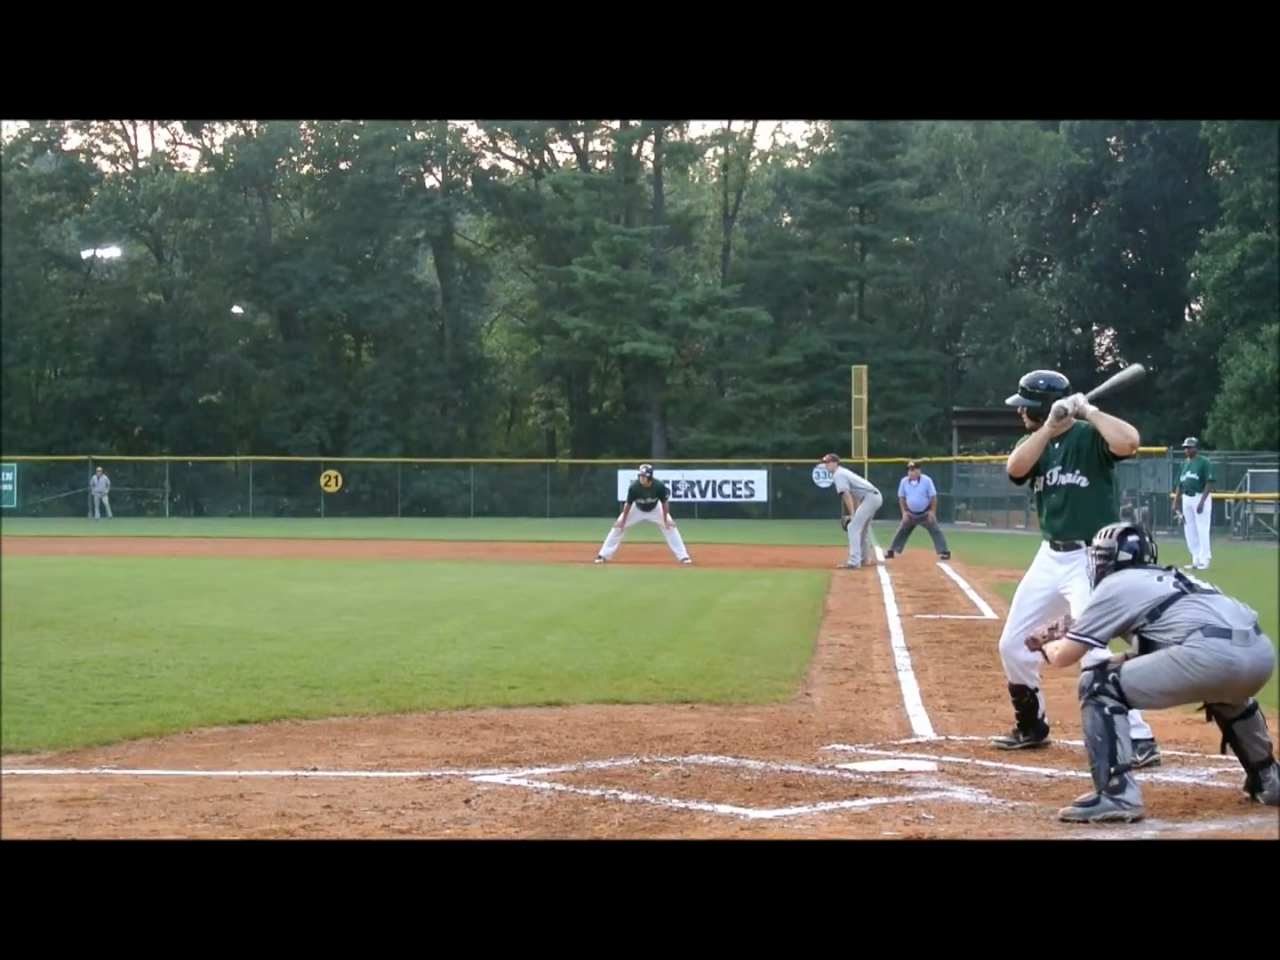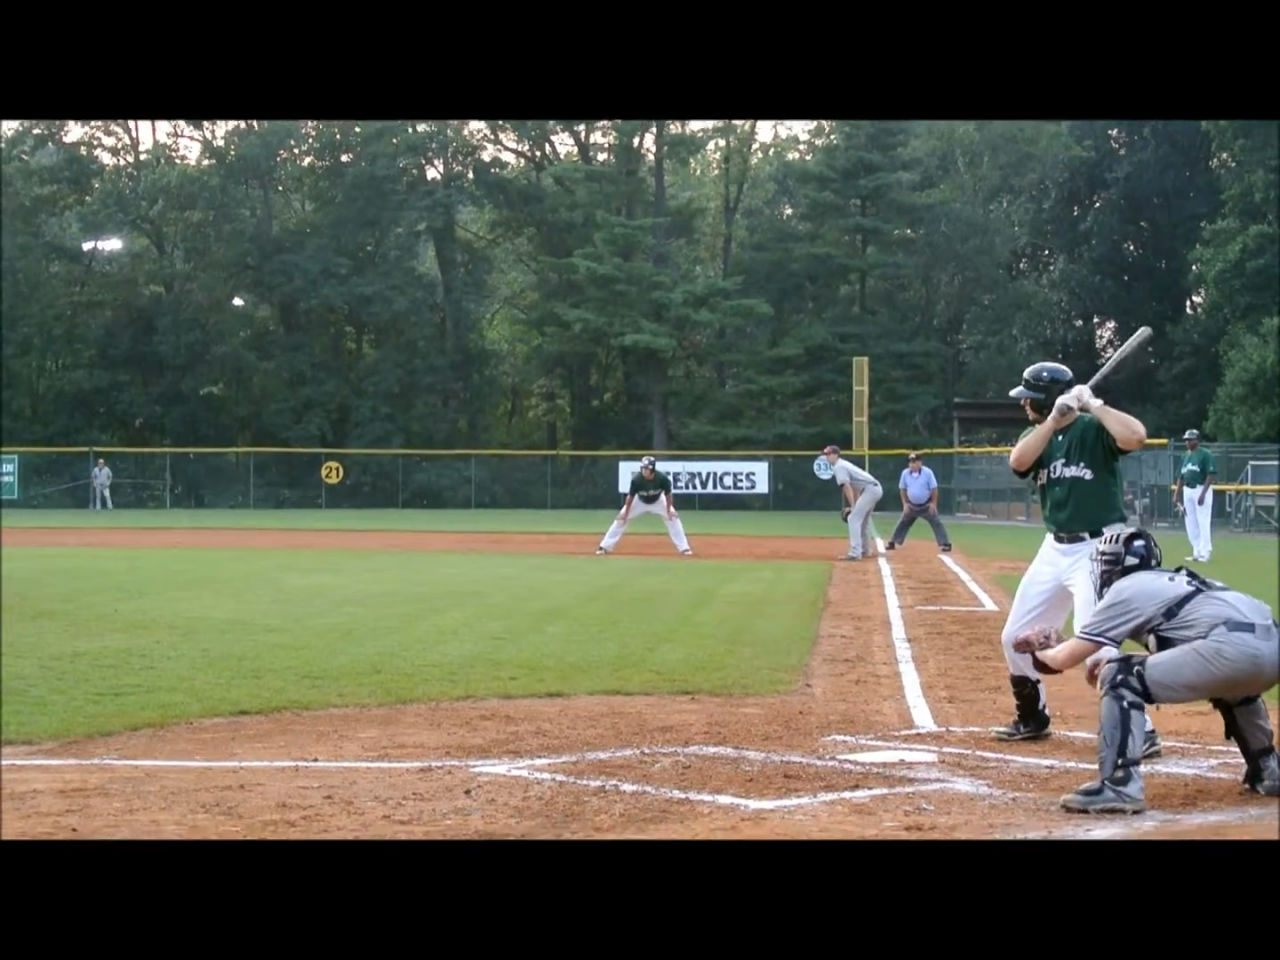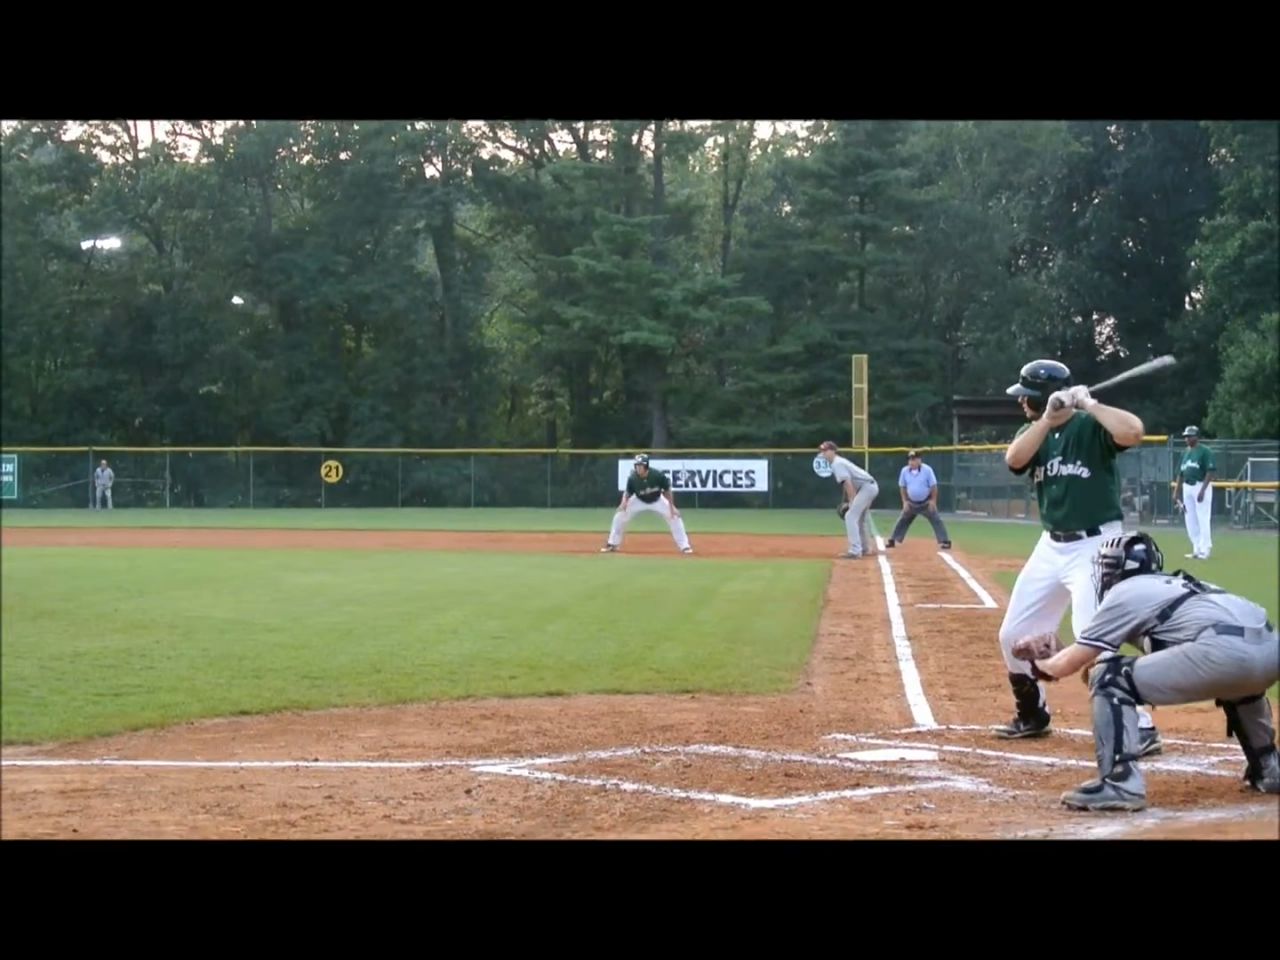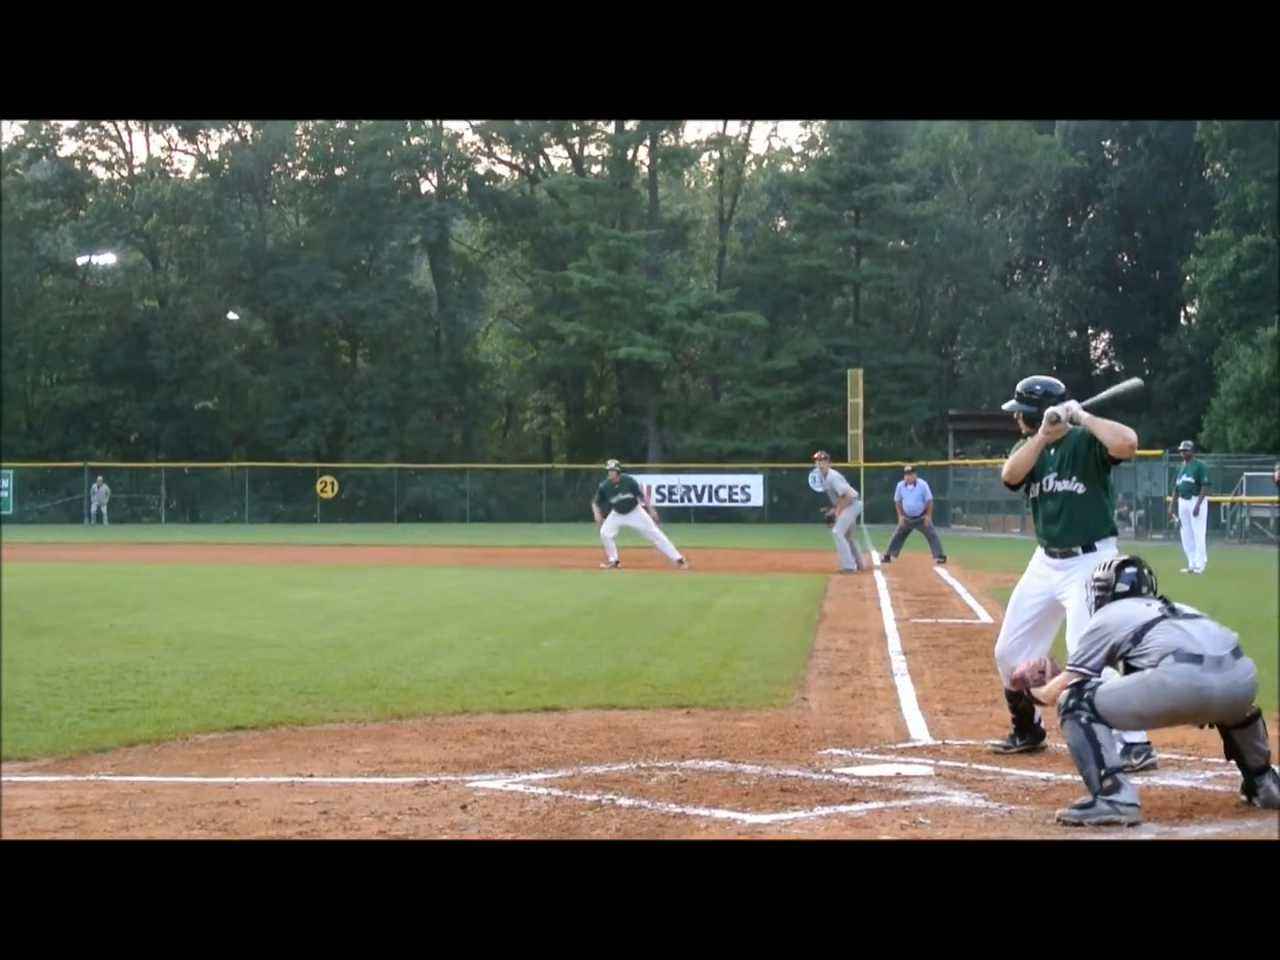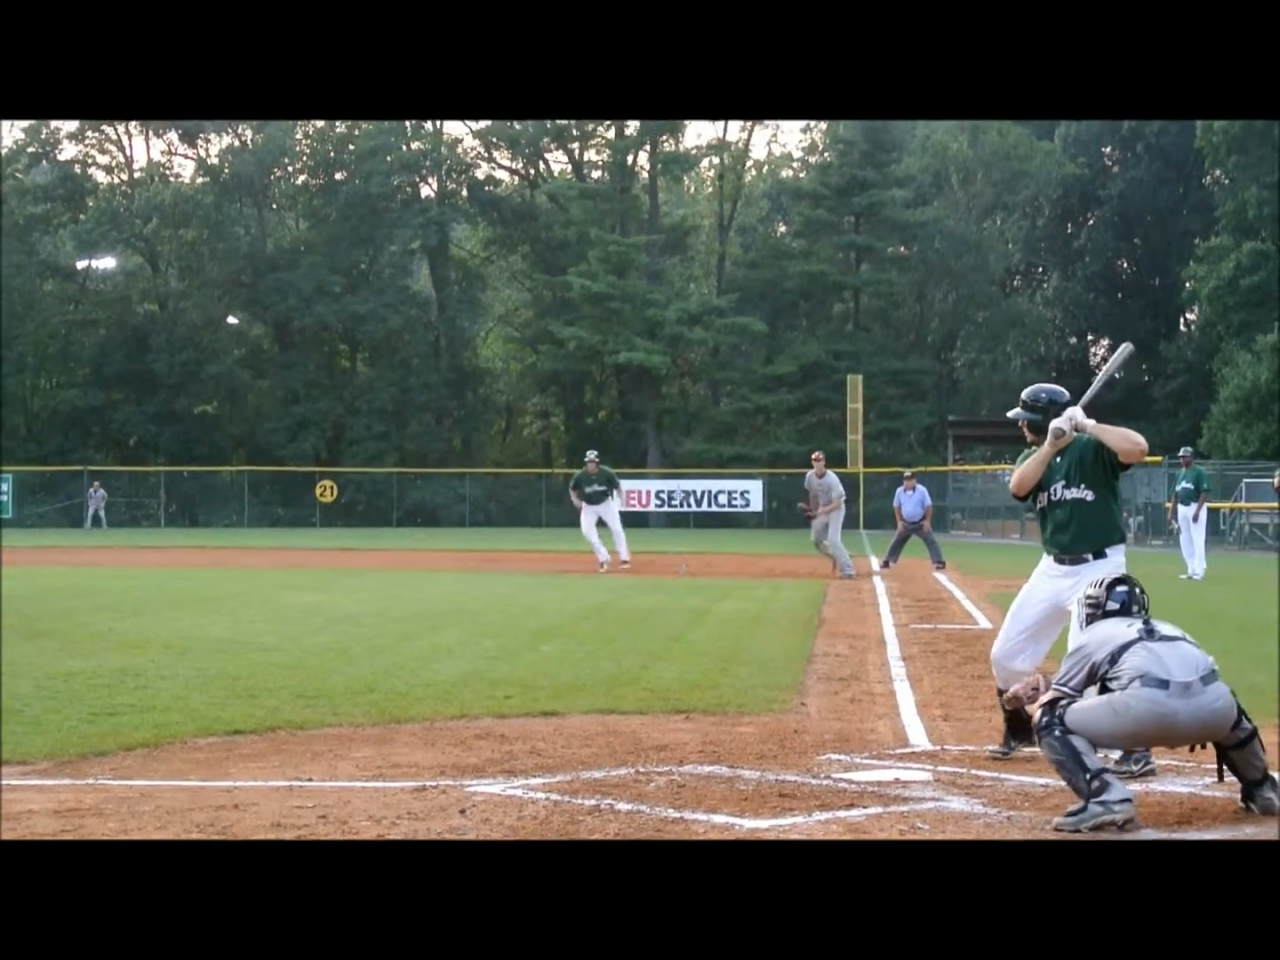
dt=0.2s
person 1, frame 1
left shoulder: (1090, 435)
right shoulder: (1034, 440)
left elbow: (1129, 441)
right elbow: (1015, 468)
left wrist: (1087, 410)
right wrist: (1051, 425)
left hip: (1092, 557)
right hip: (1050, 557)
left knee: (1092, 649)
right knee: (1015, 645)
left ankle: (1139, 739)
right ankle: (1032, 726)
person 1, frame 2
left shoulder: (1095, 428)
right shoulder: (1037, 433)
left elbow: (1136, 436)
right elbow: (1018, 462)
left wrist: (1093, 404)
right wrist: (1055, 419)
left hip: (1097, 550)
right hip: (1054, 549)
right knee: (1017, 637)
left ankle: (1140, 732)
right ankle: (1033, 717)
person 1, frame 3
left shoulder: (1091, 425)
right shoulder: (1033, 430)
left elbow: (1133, 431)
right elbow: (1014, 459)
left wrist: (1087, 403)
right wrist: (1049, 417)
left hip: (1095, 547)
right hip: (1051, 547)
right knee: (1014, 635)
left ankle: (1141, 728)
right ankle: (1033, 715)
person 1, frame 4
left shoulder: (1087, 441)
right shoulder: (1029, 445)
left elbow: (1127, 443)
right elbow: (1010, 475)
left wrist: (1080, 416)
right wrist: (1044, 433)
left hip: (1090, 563)
right hip: (1045, 563)
right knee: (1010, 652)
left ankle: (1136, 744)
right ankle: (1029, 730)
person 1, frame 5
left shoulder: (1093, 448)
right shoulder: (1034, 456)
left elbow: (1137, 448)
right elbow: (1018, 487)
left wrist: (1086, 424)
right wrist: (1050, 444)
left hip: (1098, 570)
right hip: (1052, 569)
right knee: (1006, 655)
left ankle: (1136, 749)
right ankle: (1019, 730)
person 2, frame 1
left shoulder: (1115, 585)
right shoulder: (1169, 576)
left elbow: (1061, 657)
left wrist: (1048, 644)
right wrist: (1120, 660)
left hip: (1213, 654)
left knee: (1099, 686)
right knee: (1227, 693)
left ankle: (1117, 796)
person 2, frame 2
left shoulder: (1126, 589)
right shoulder: (1174, 580)
left elbow: (1066, 659)
left wrist: (1041, 652)
right wrist: (1110, 661)
left hip: (1235, 649)
left knee: (1120, 679)
left ankle: (1119, 787)
person 2, frame 3
left shoulder: (1124, 593)
right shoulder: (1177, 584)
left elbow: (1066, 666)
left wrist: (1040, 662)
left hip: (1225, 651)
left knee: (1110, 680)
left ankle: (1120, 785)
person 2, frame 4
left shoulder: (1108, 617)
right shoulder: (1174, 609)
left elbow: (1055, 693)
left wrist: (1035, 690)
left hip: (1184, 679)
right hip: (1244, 675)
left knee: (1076, 703)
left ankle: (1114, 798)
person 2, frame 5
left shoulder: (1093, 636)
right shoulder: (1167, 629)
left elbow: (1045, 707)
left wrist: (1031, 702)
left hip: (1152, 705)
right hip: (1212, 703)
left knee: (1050, 720)
left ankle: (1106, 798)
